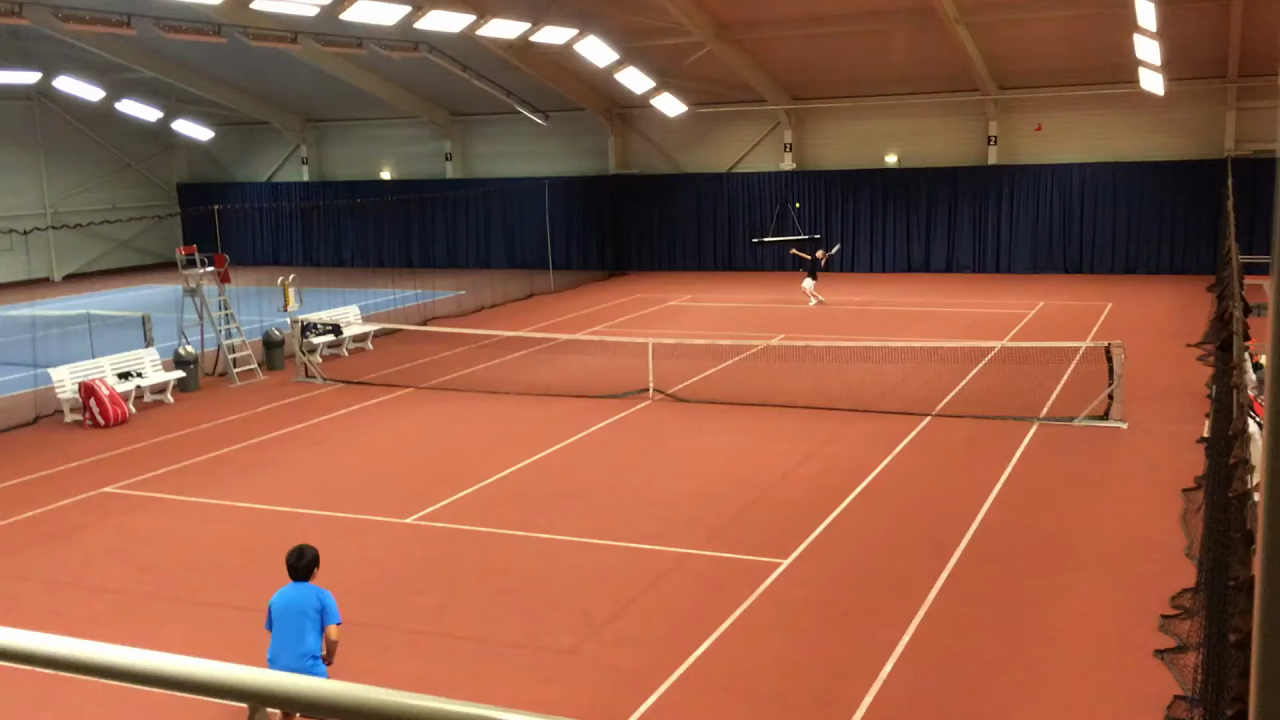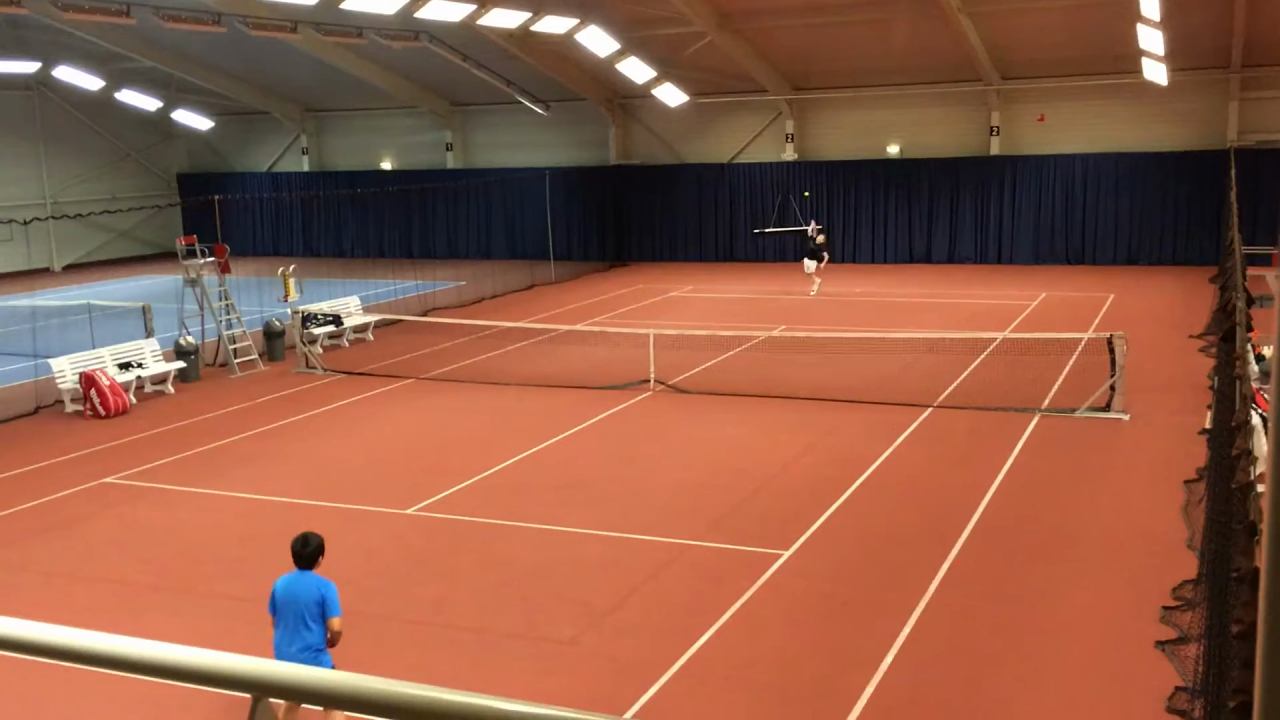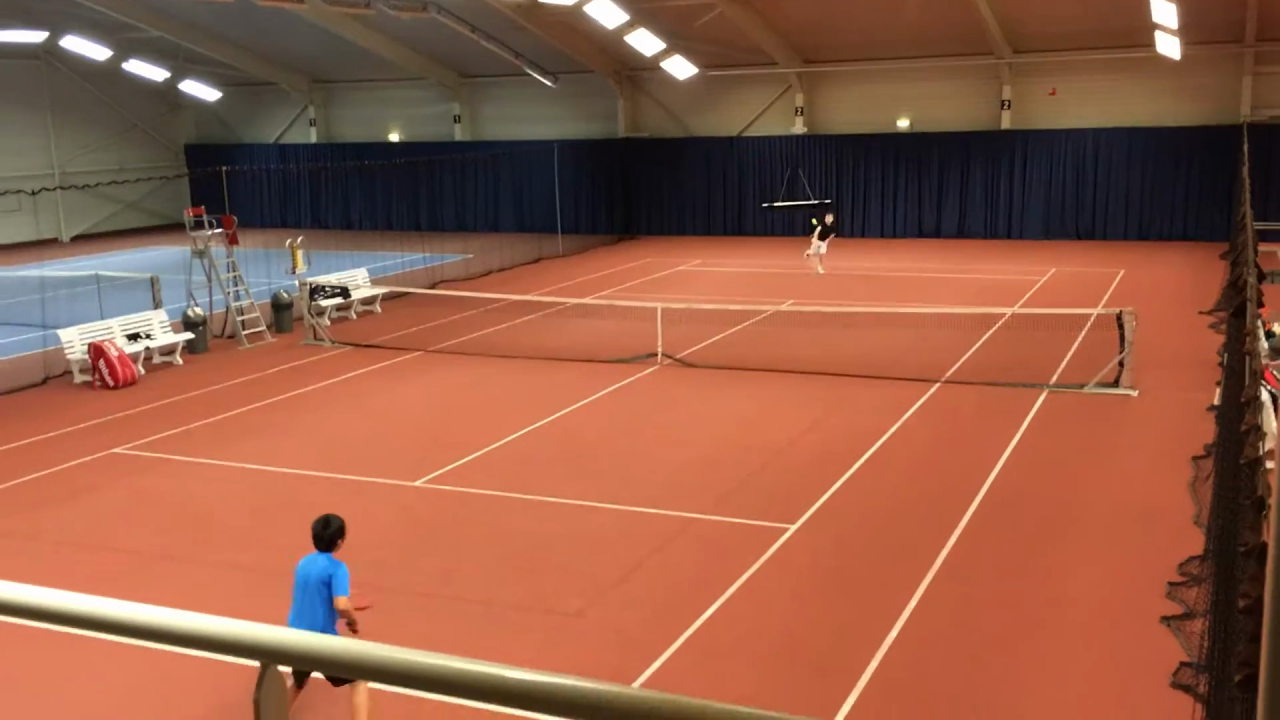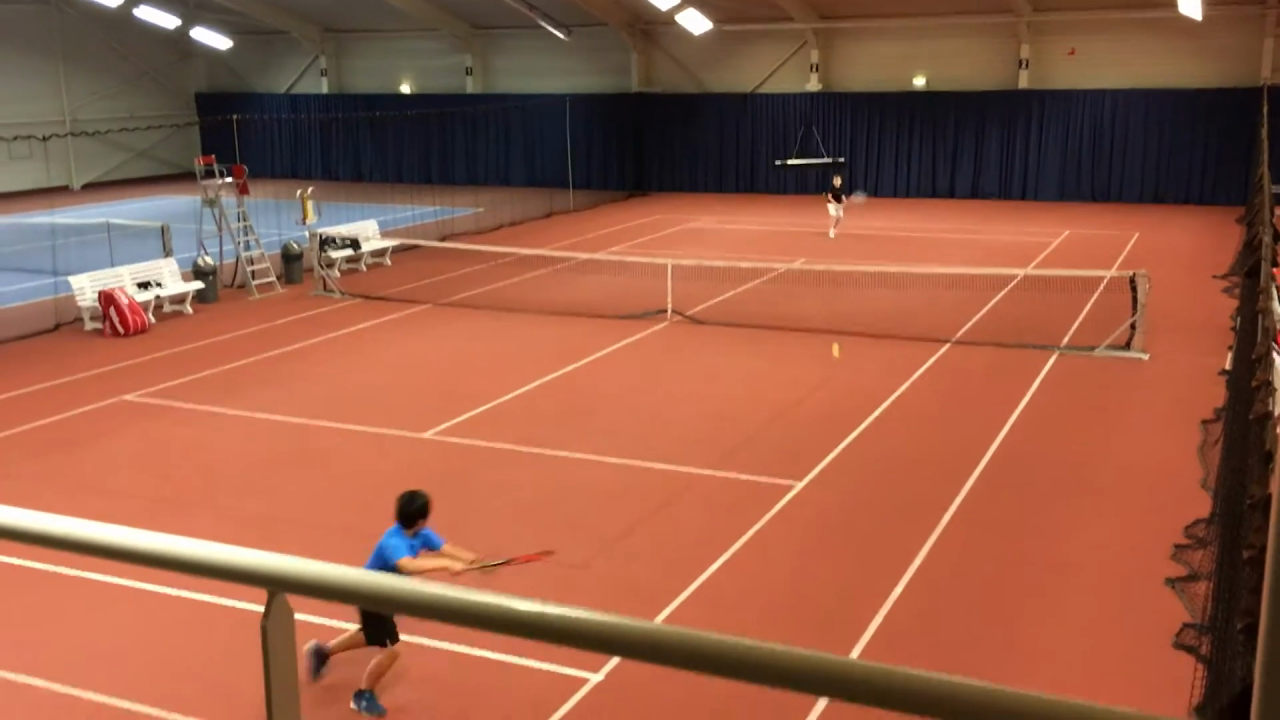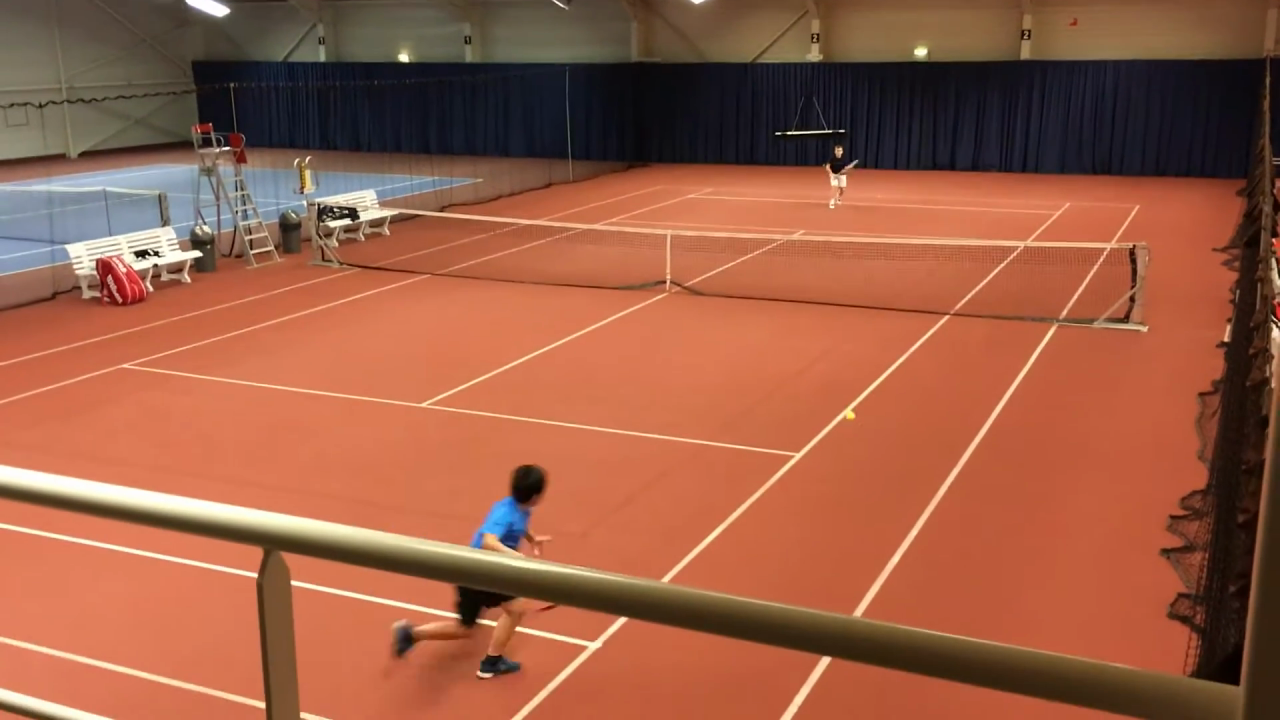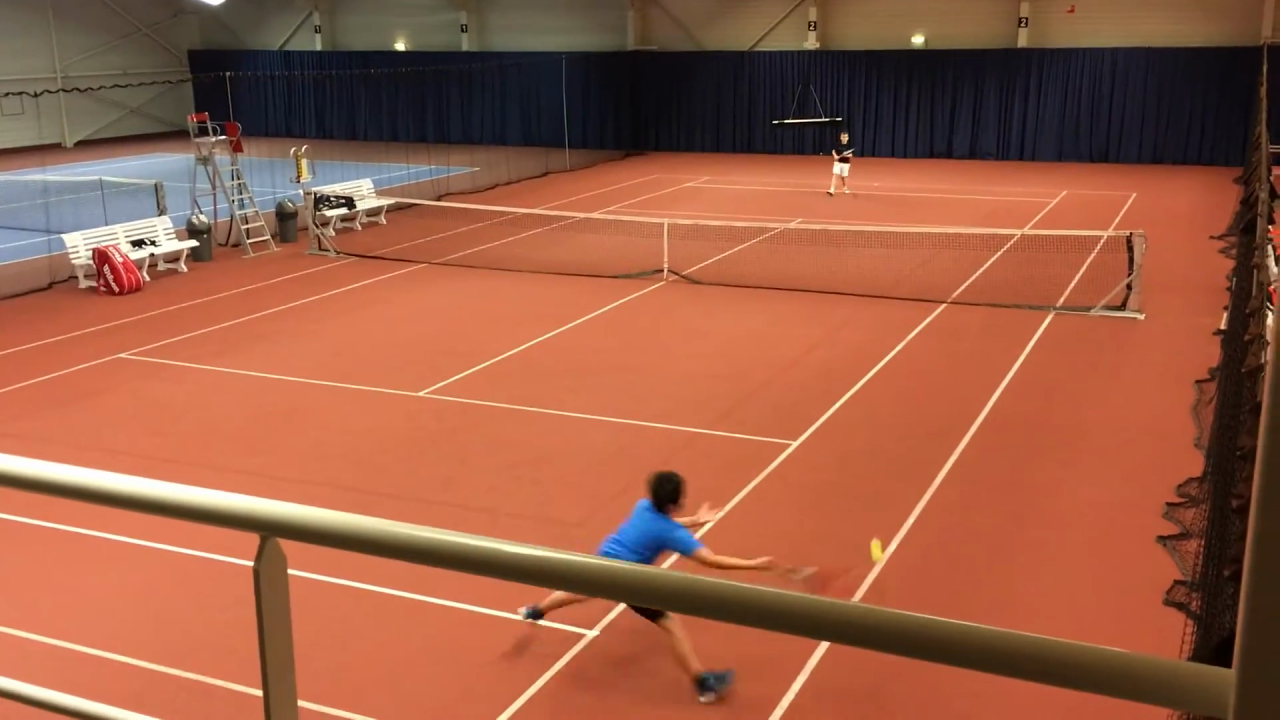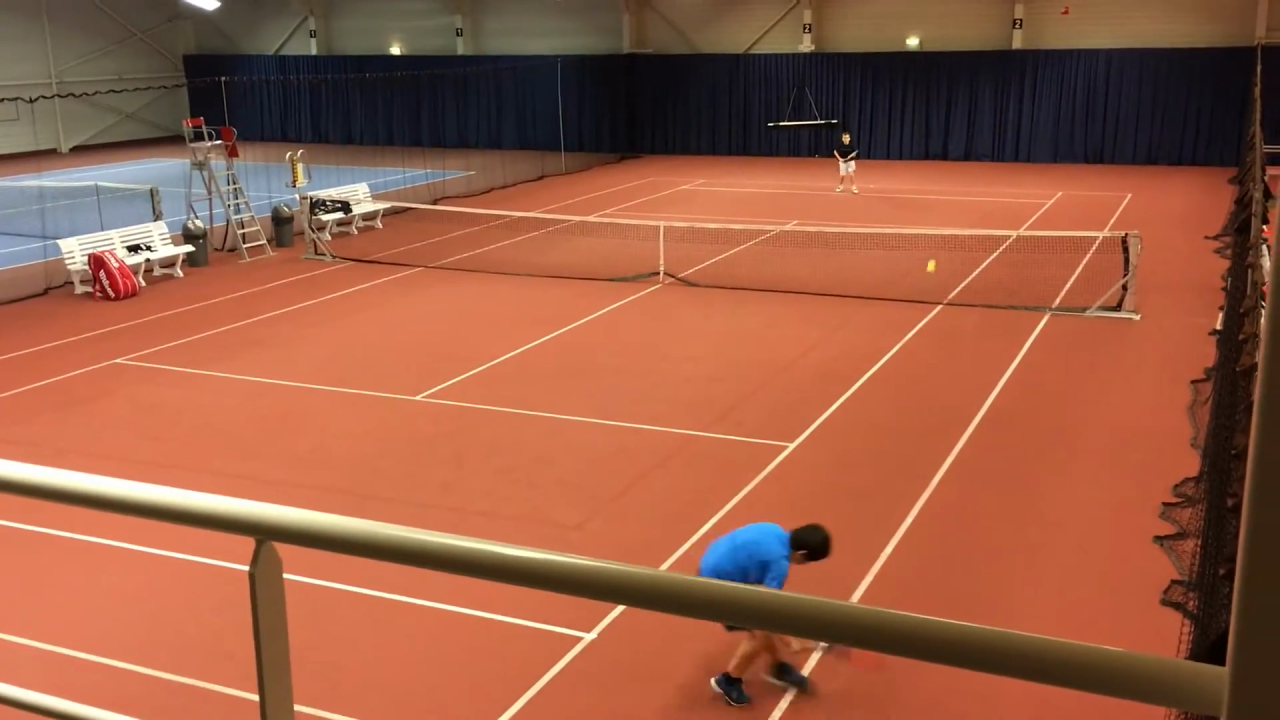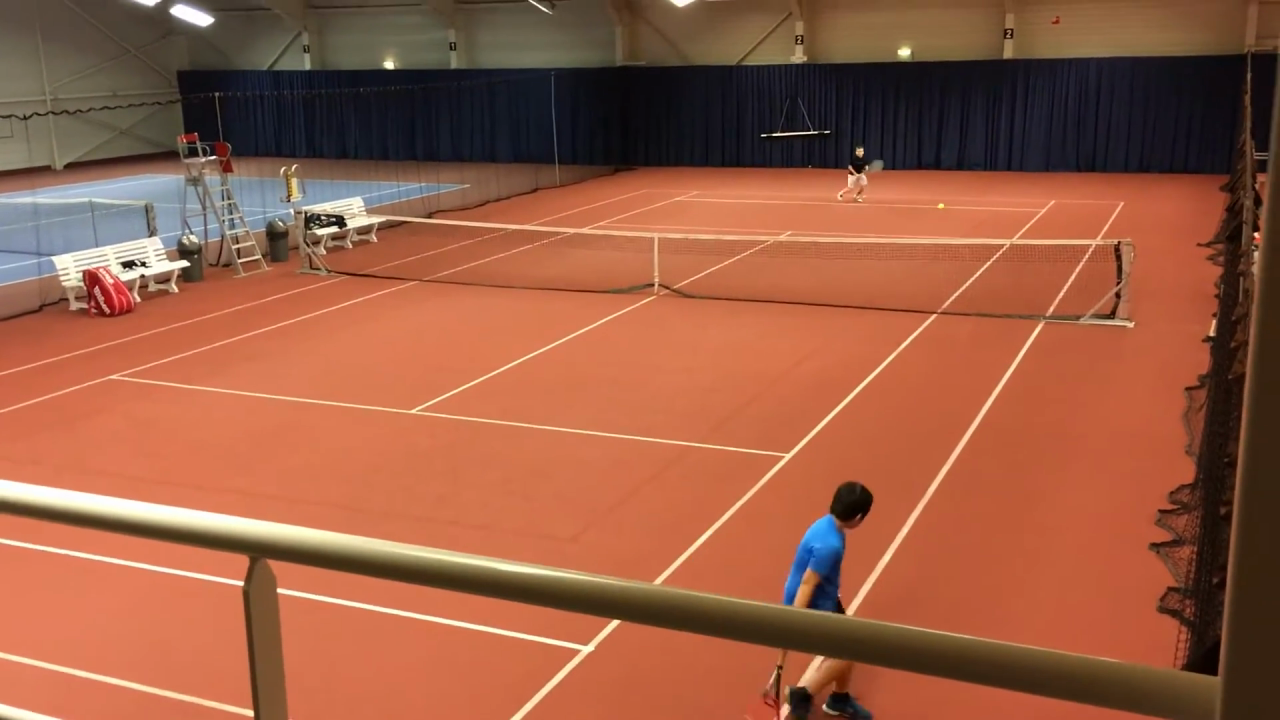
dt=0.3s
person 1, frame 1
left shoulder: (277, 597)
right shoulder: (323, 596)
left elbow: (272, 633)
right elbow: (333, 637)
right wrist: (330, 657)
left hip: (278, 669)
right hip: (310, 670)
person 1, frame 2
left shoulder: (280, 584)
right shoulder: (325, 586)
left elbow: (275, 622)
right elbow: (336, 628)
right wrist: (332, 641)
left hip: (284, 658)
right hip: (315, 659)
left knee: (293, 699)
person 1, frame 3
left shoulder: (302, 563)
right shoulder: (337, 568)
right elbow: (342, 606)
left wrist: (346, 615)
right wrist: (353, 621)
left knee: (298, 681)
right knee: (359, 683)
person 1, frame 4
left shoulder: (420, 534)
right shoulder: (394, 542)
left elbow: (443, 547)
right elbow: (409, 566)
left wrist: (467, 558)
right wrist: (446, 564)
left knee: (371, 636)
right knee: (391, 650)
left ankle: (322, 651)
right ankle: (363, 695)
person 1, frame 5
left shoulder: (520, 509)
right shoulder: (506, 514)
right elbow: (487, 540)
left wrist: (531, 538)
right wrist: (513, 555)
left knee: (517, 609)
right knee: (465, 629)
left ankle: (492, 661)
right ankle: (409, 633)
person 1, frame 6
left shoulder: (644, 505)
right shoulder: (672, 532)
right elbow: (710, 560)
left wrist: (695, 520)
right wrist: (753, 564)
left hip: (605, 557)
left knee: (583, 592)
right knee: (672, 625)
left ankle: (536, 611)
right ankle: (703, 682)
person 1, frame 7
left shoulder: (773, 531)
right shoulder: (779, 562)
right wrist: (791, 640)
right hip: (716, 581)
right knee: (759, 637)
left ankle: (778, 667)
right ankle: (728, 682)
person 1, frame 8
left shoulder: (829, 524)
right shoulder: (829, 544)
right elbow: (807, 586)
left hip: (825, 600)
right hip: (811, 609)
left ankle: (840, 698)
right ankle: (802, 695)
